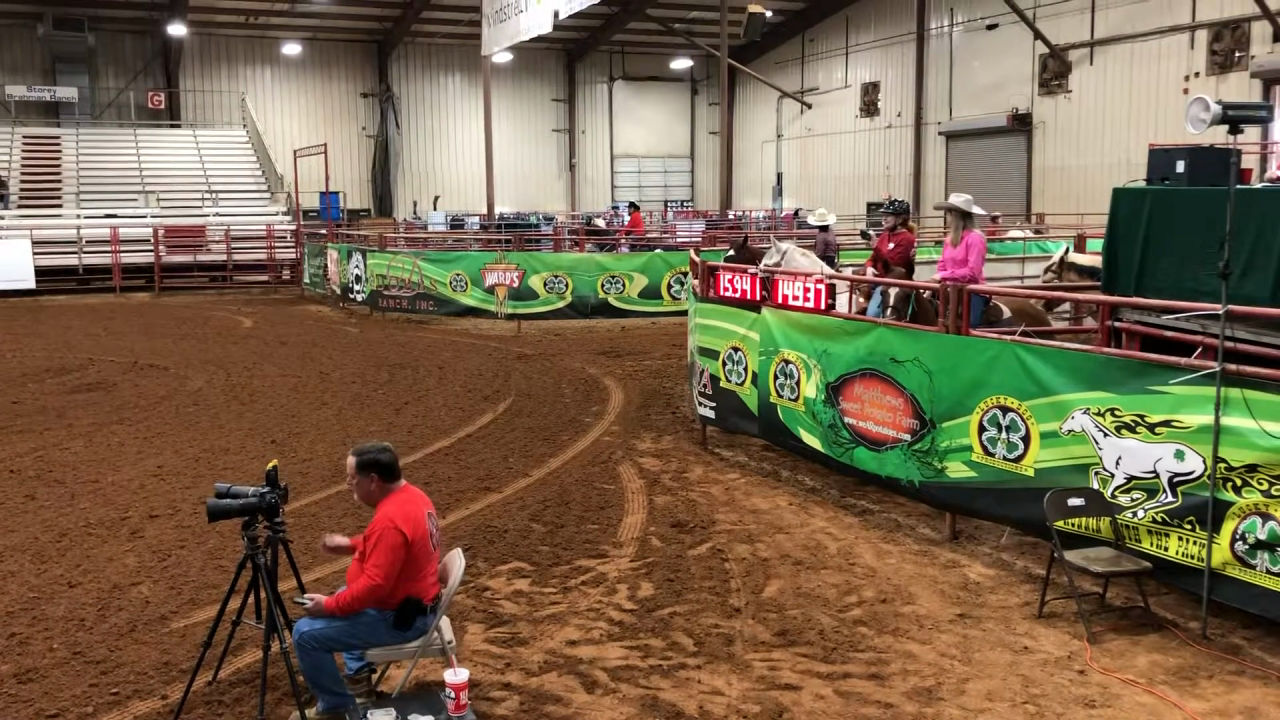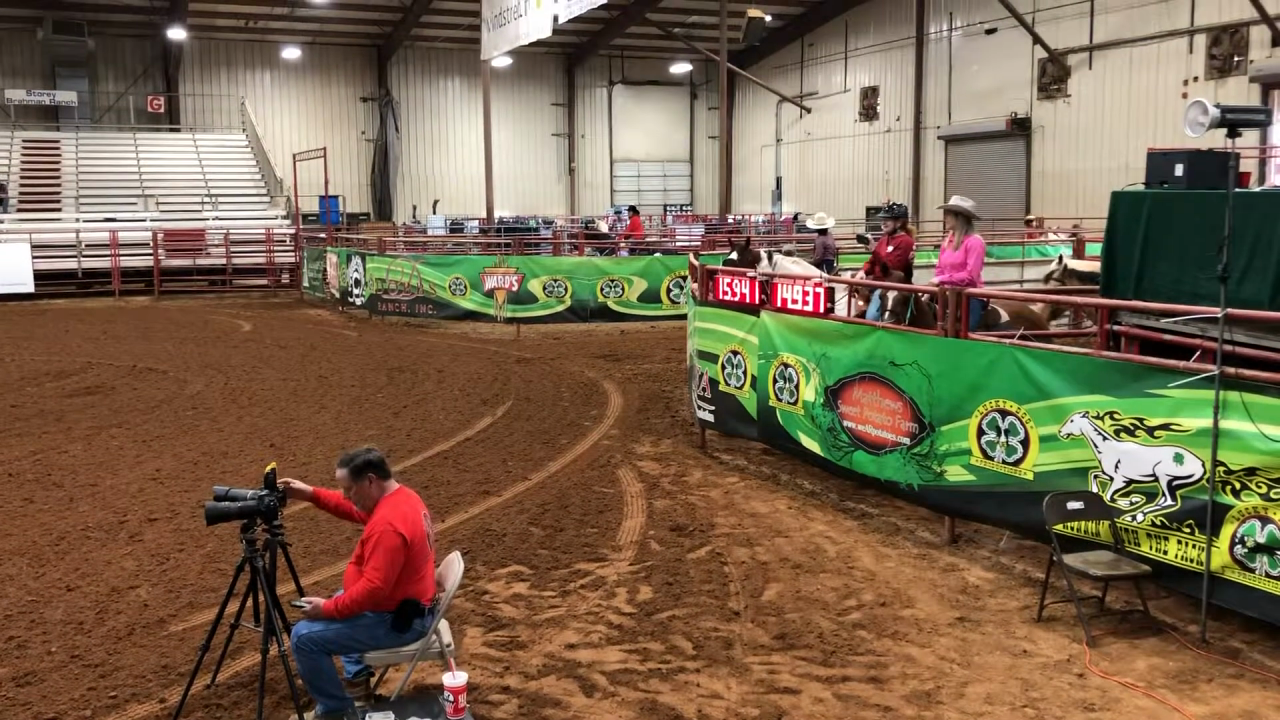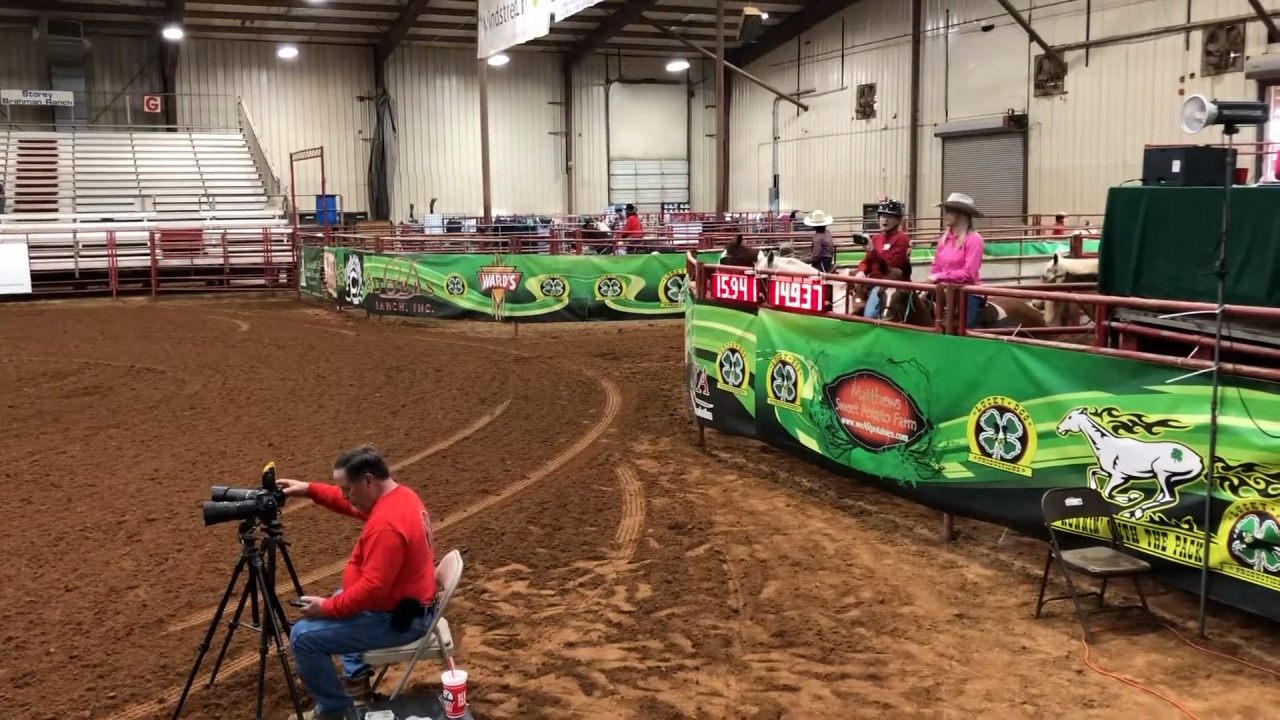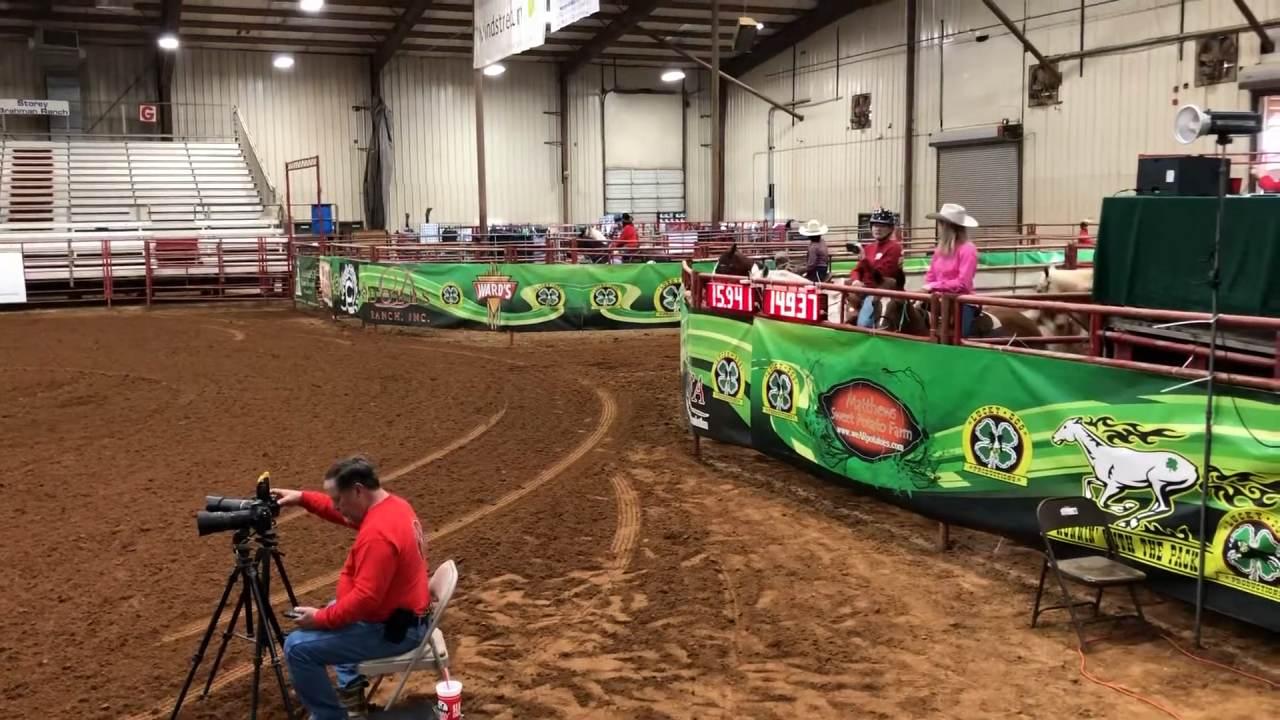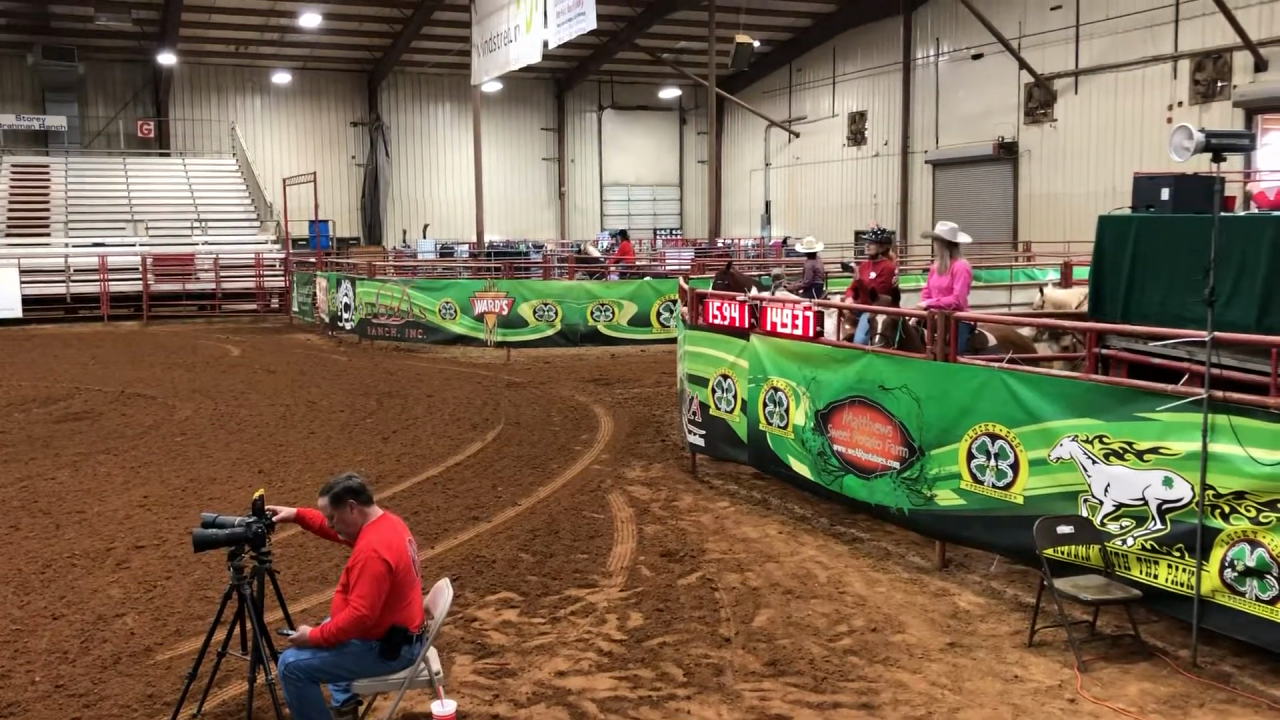
dt=0.5s
person 1, frame 1
left shoulder: (390, 520)
right shoulder: (412, 495)
left elbow: (374, 586)
left wrist: (328, 606)
right wrist: (352, 545)
left hip: (399, 617)
right hip: (412, 603)
left knee: (305, 633)
right knee: (344, 597)
right ankle: (358, 674)
person 1, frame 2
left shoulder: (388, 523)
right shoulder: (402, 496)
left elbow: (373, 589)
right elbow: (356, 510)
left wrist: (327, 608)
right wrist: (312, 495)
left hip: (397, 620)
right hip: (408, 605)
left knee: (304, 636)
right knee: (342, 600)
right ankle: (357, 677)
person 1, frame 3
left shoulder: (386, 523)
right shoulder: (400, 495)
left elbow: (372, 588)
right elbow: (349, 502)
left wrist: (327, 607)
right wrist: (309, 489)
left hip: (397, 619)
right hip: (407, 604)
left knee: (303, 636)
right knee: (343, 600)
right ankle: (357, 677)
person 1, frame 4
left shoulder: (378, 533)
right shoulder: (393, 504)
left elbow: (365, 598)
right elbow: (341, 511)
left wrist: (320, 618)
right wrist: (302, 498)
left hip: (392, 630)
right hip: (403, 616)
left knee: (297, 647)
right knee: (335, 611)
right ankle: (351, 687)
person 1, frame 5
left shoulder: (373, 550)
right shoulder: (388, 522)
left elbow: (360, 616)
right elbow: (336, 527)
left wrist: (313, 637)
right wrist: (297, 514)
left hip: (387, 648)
right hip: (397, 634)
left knee: (291, 665)
right knee: (330, 629)
